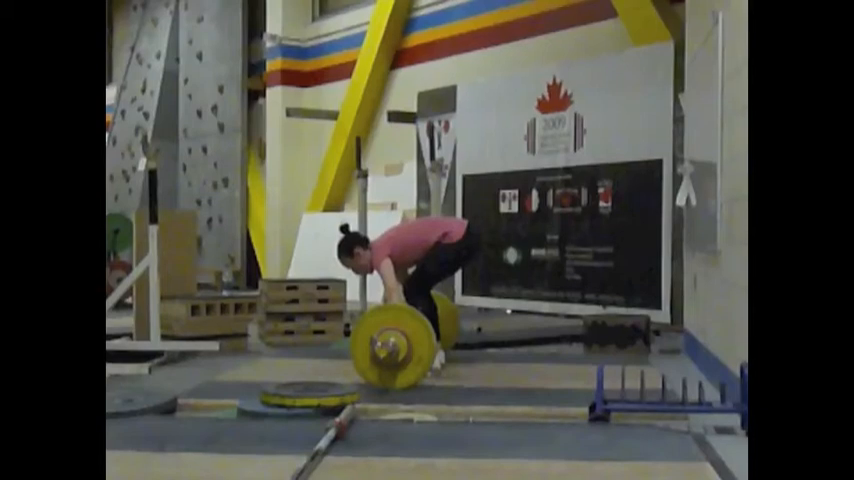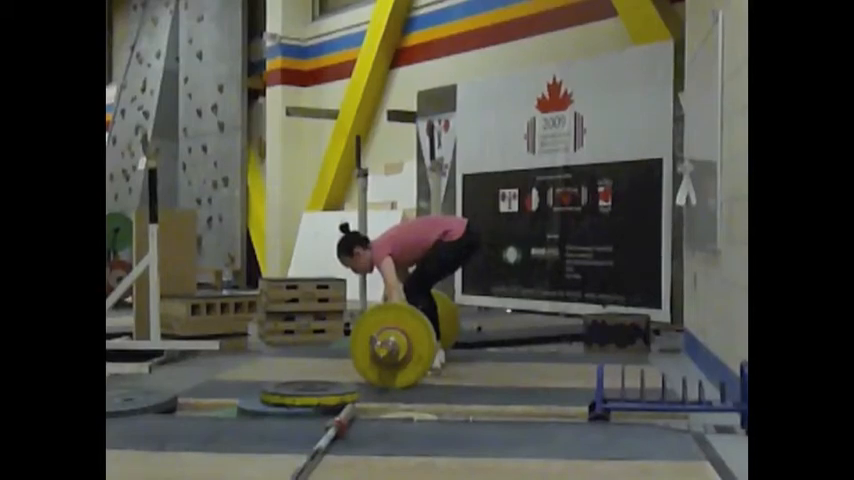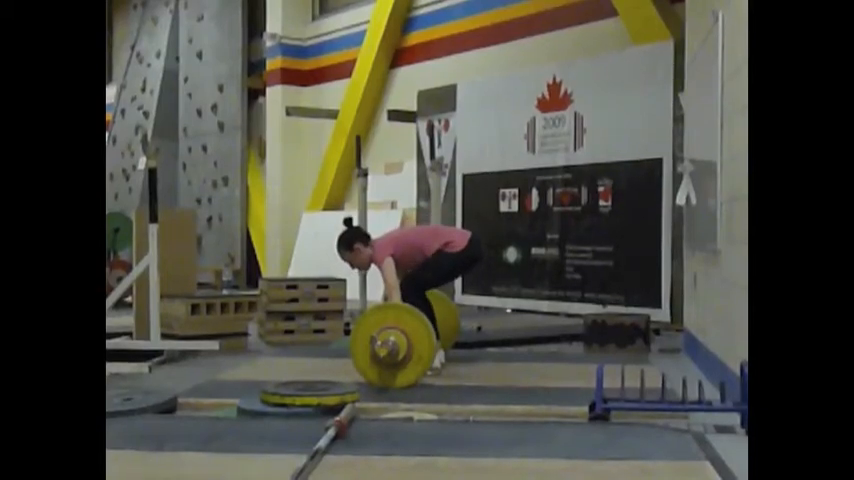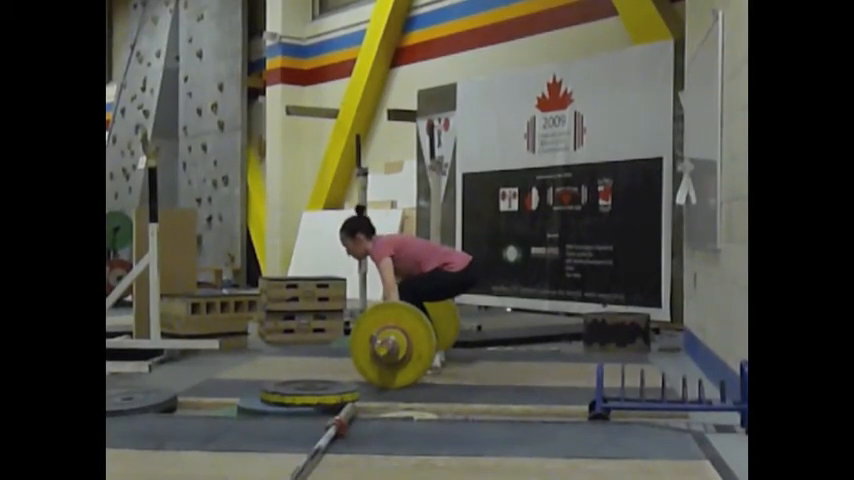
dt=0.5s
person 1, frame 1
left shoulder: (378, 252)
right shoulder: (388, 250)
left elbow: (392, 291)
right elbow: (400, 286)
left hip: (456, 239)
right hip: (462, 236)
left knee: (414, 290)
right knee: (418, 289)
person 1, frame 2
left shoulder: (378, 251)
right shoulder: (388, 249)
left elbow: (393, 290)
right elbow: (402, 284)
left hip: (456, 237)
right hip: (463, 234)
left knee: (415, 289)
right knee: (419, 288)
person 1, frame 3
left shoulder: (380, 250)
right shoulder: (388, 247)
left elbow: (393, 291)
right elbow: (396, 287)
left hip: (459, 248)
right hip: (464, 244)
left knee: (410, 290)
right knee: (413, 290)
person 1, frame 4
left shoulder: (378, 247)
right shoulder: (387, 243)
left elbow: (391, 290)
right elbow: (400, 283)
left hip: (458, 271)
right hip: (461, 268)
left knee: (404, 295)
right knee: (408, 294)
